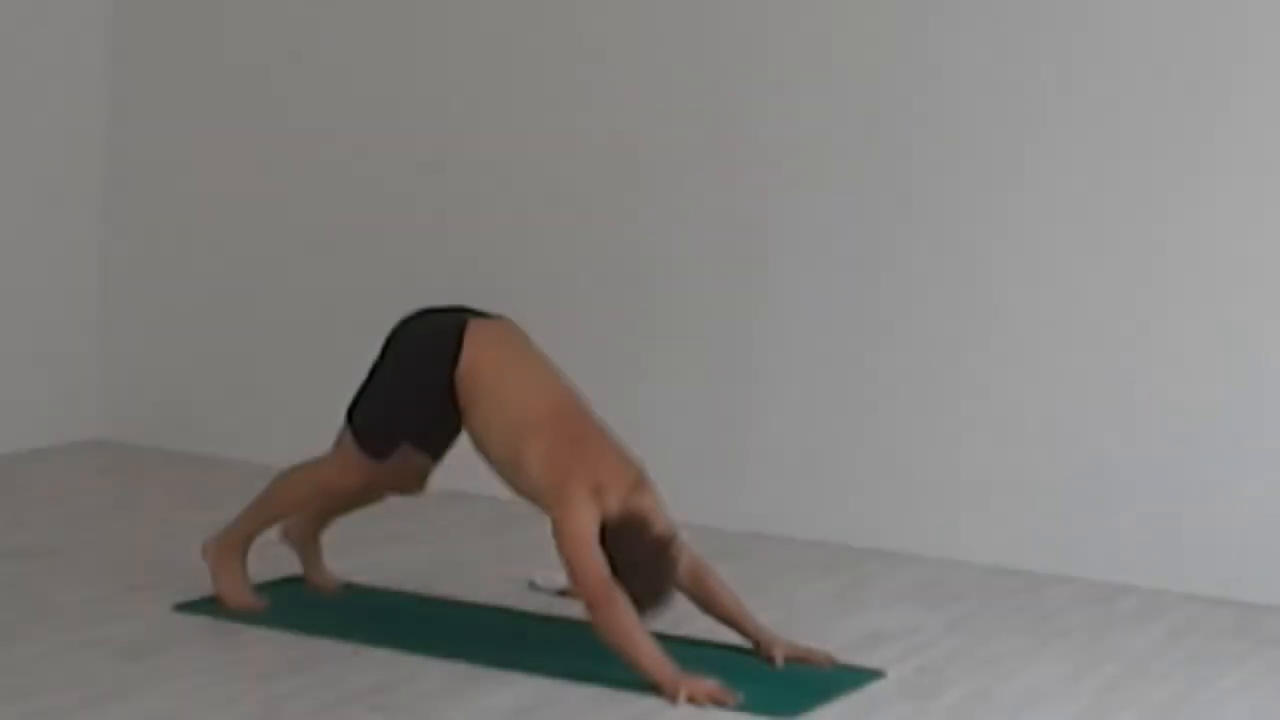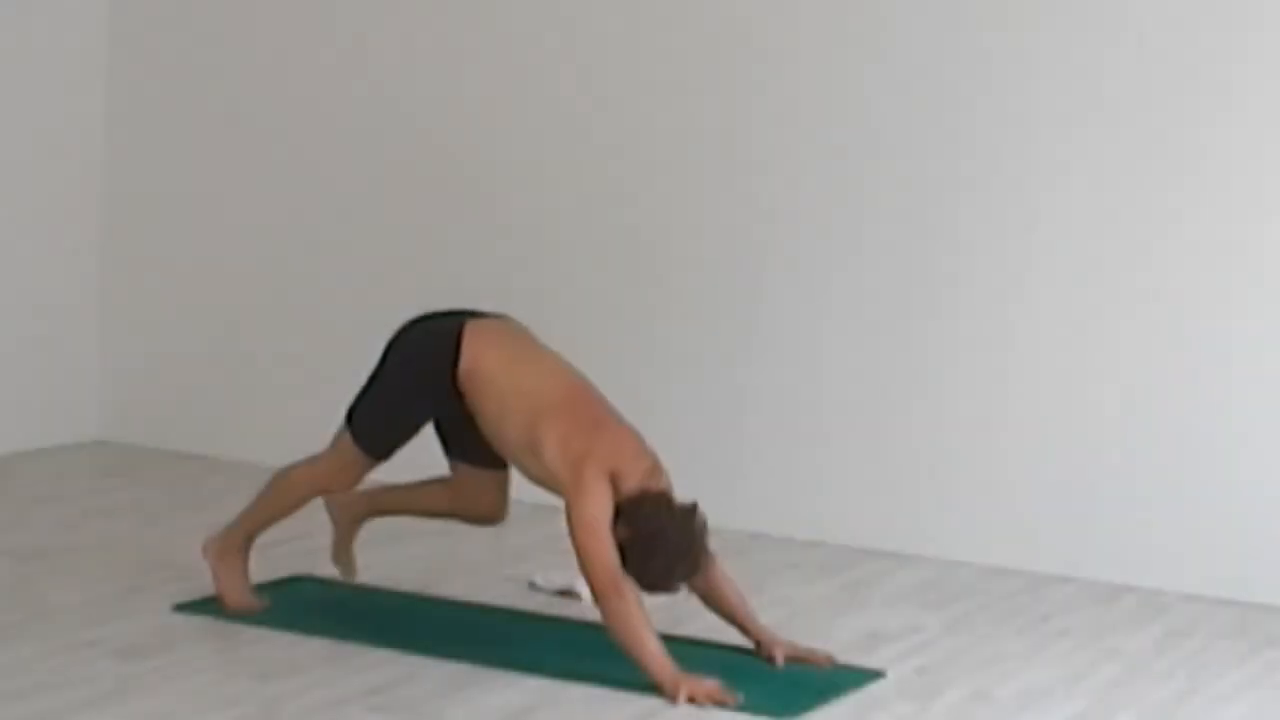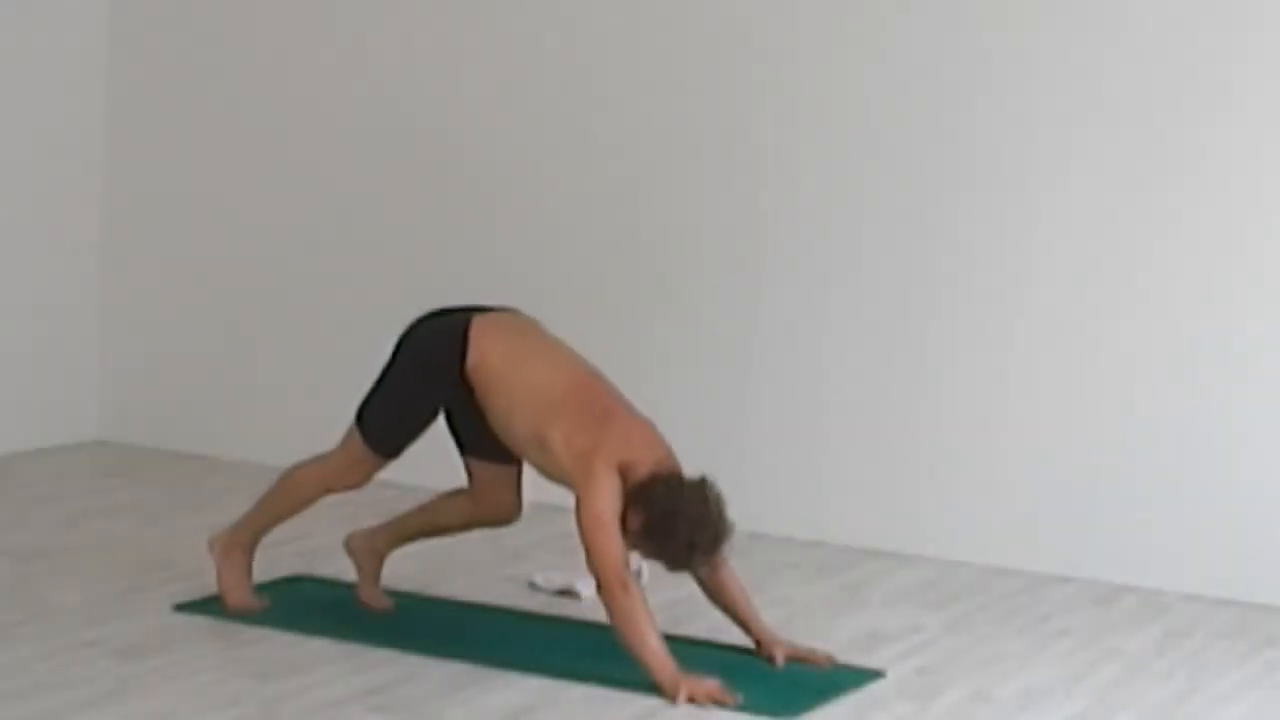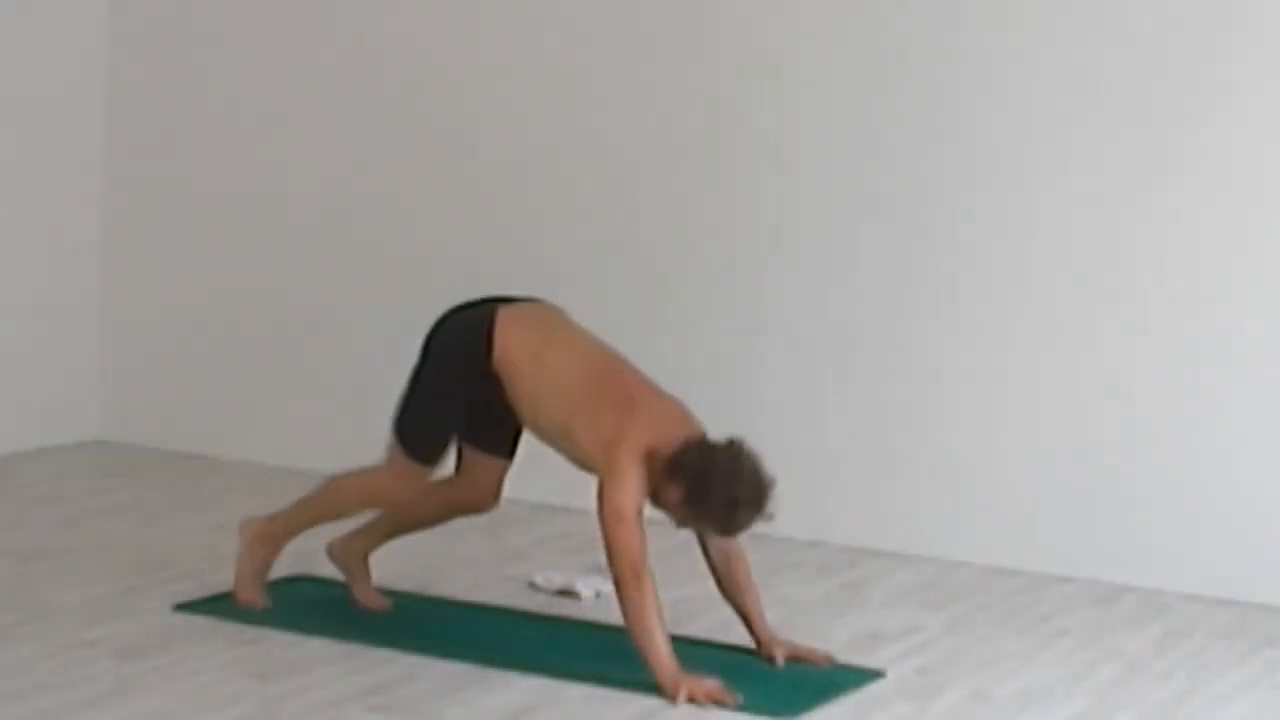
dt=0.4s
person 1, frame 1
left shoulder: (634, 494)
right shoulder: (577, 497)
left elbow: (689, 566)
right elbow: (600, 599)
left wrist: (762, 636)
right wrist: (670, 678)
left hip: (476, 344)
right hip: (436, 349)
left knee: (404, 471)
right knee: (346, 470)
left ankle: (305, 528)
right ankle: (228, 546)
person 1, frame 2
left shoulder: (648, 476)
right shoulder: (591, 480)
left elbow: (699, 559)
right elbow: (609, 590)
left wrist: (763, 636)
right wrist: (671, 678)
left hip: (481, 348)
right hip: (438, 352)
left knee: (485, 506)
right knee: (341, 467)
left ankle: (357, 510)
right ankle: (230, 545)
person 1, frame 3
left shoulder: (659, 464)
right shoulder: (602, 472)
left elbow: (706, 554)
right elbow: (616, 585)
left wrist: (764, 636)
right wrist: (671, 679)
left hip: (491, 342)
right hip: (448, 347)
left knee: (497, 506)
right knee: (350, 468)
left ankle: (374, 546)
right ankle: (236, 543)
person 1, frame 4
left shoulder: (691, 444)
right shoulder: (628, 457)
left elbow: (722, 545)
right elbow: (631, 574)
left wrist: (764, 635)
right wrist: (670, 677)
left hip: (516, 329)
right hip: (470, 342)
left knee: (476, 495)
right knee: (405, 484)
left ankle: (353, 550)
right ankle: (268, 535)
